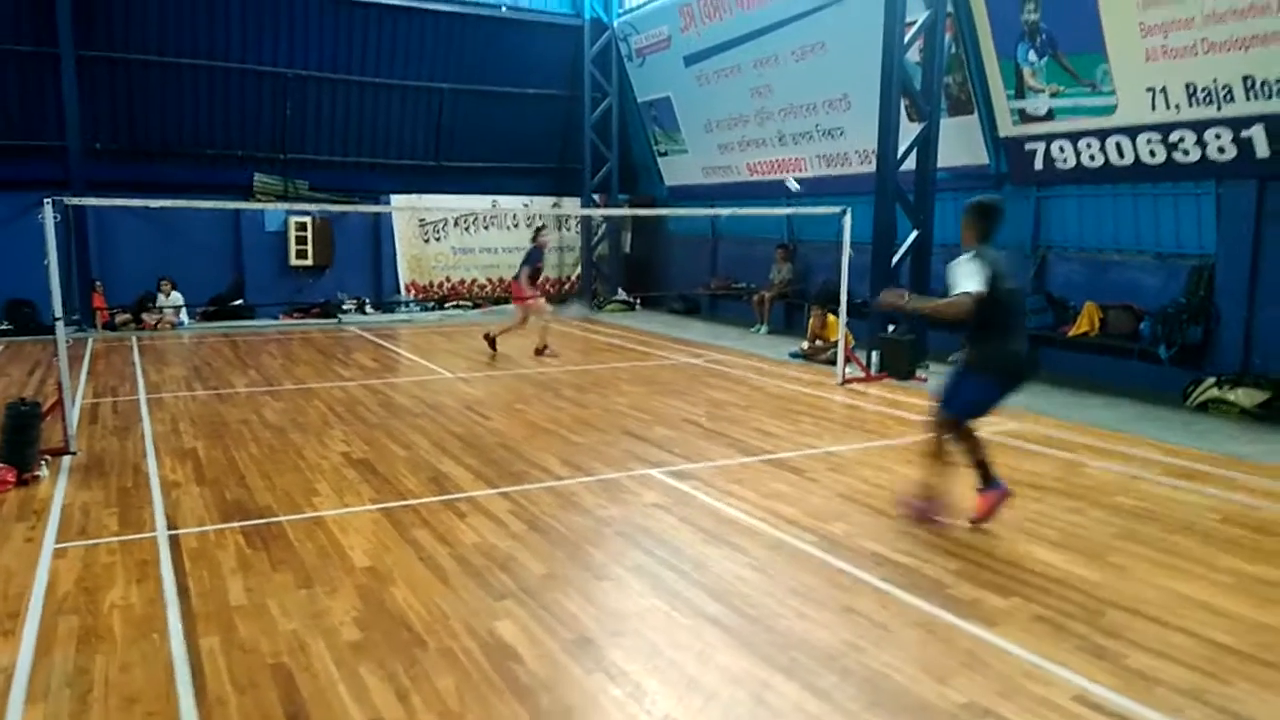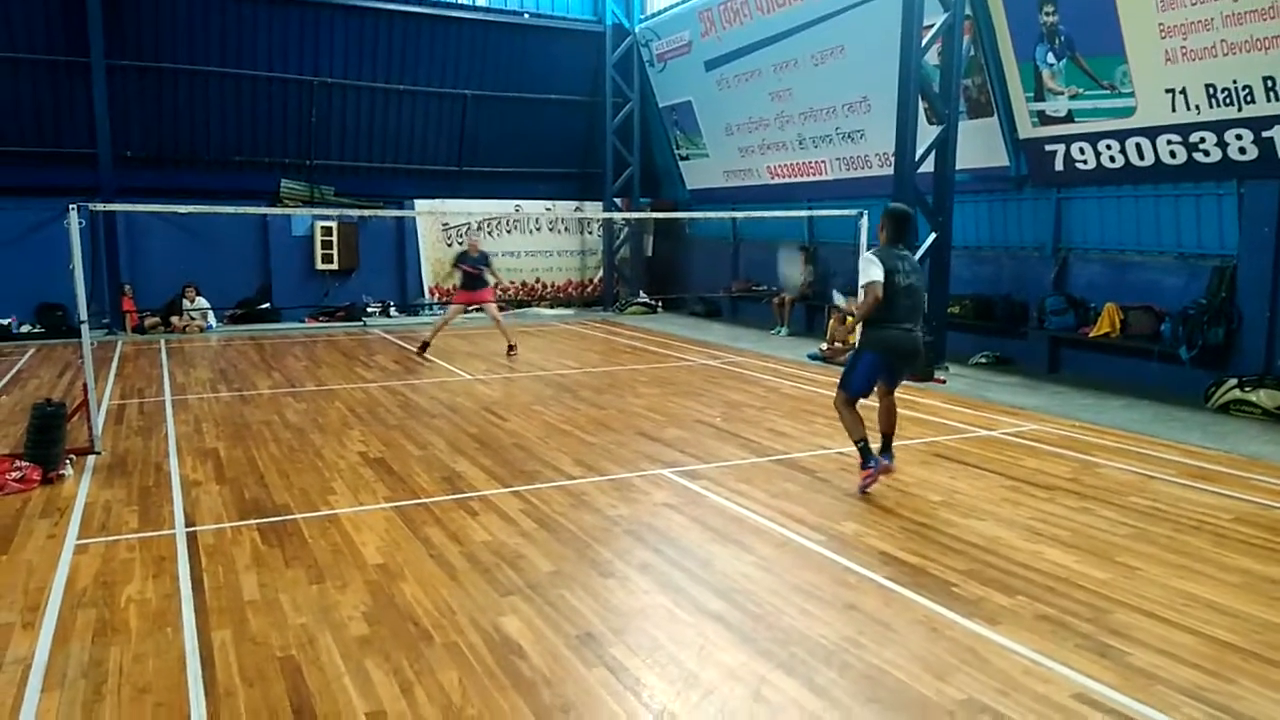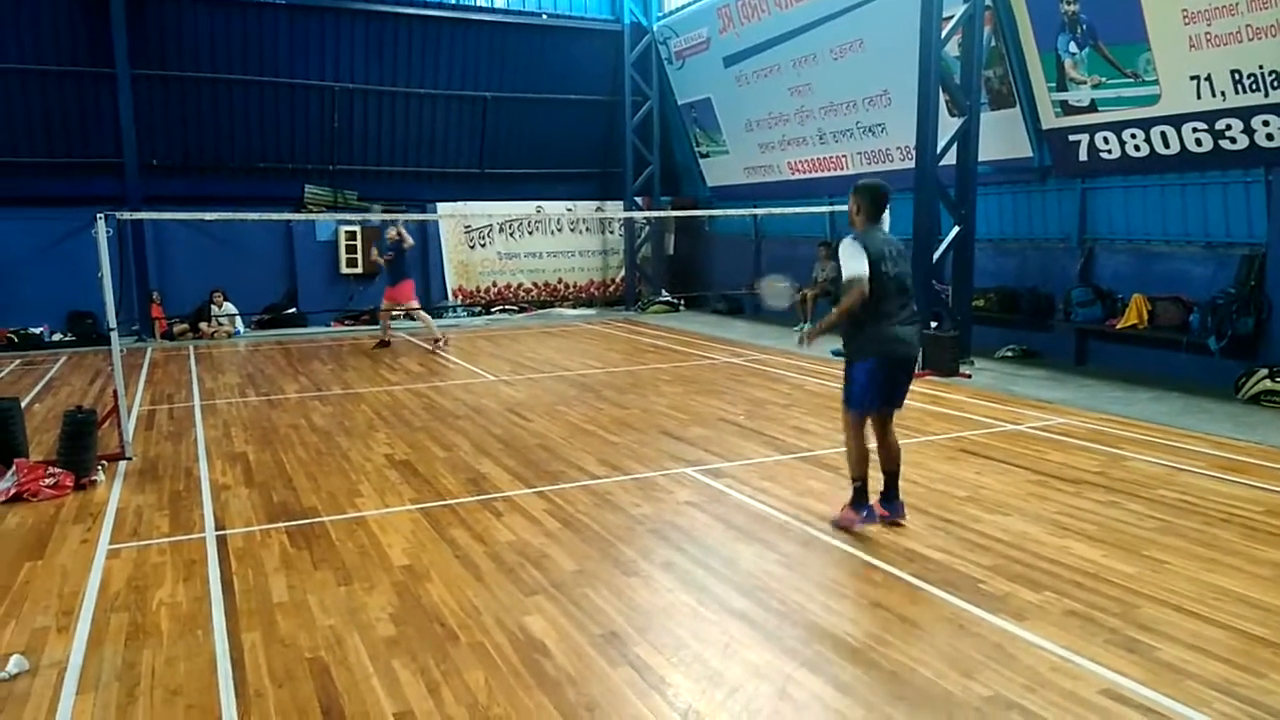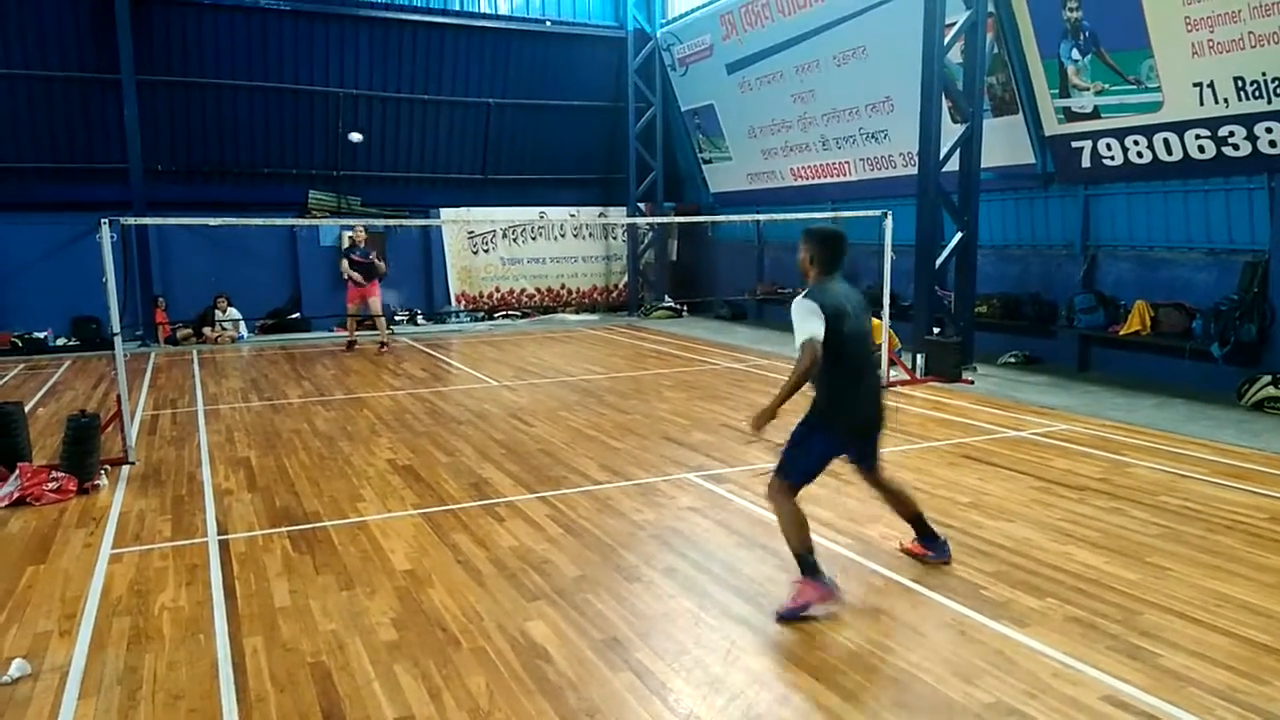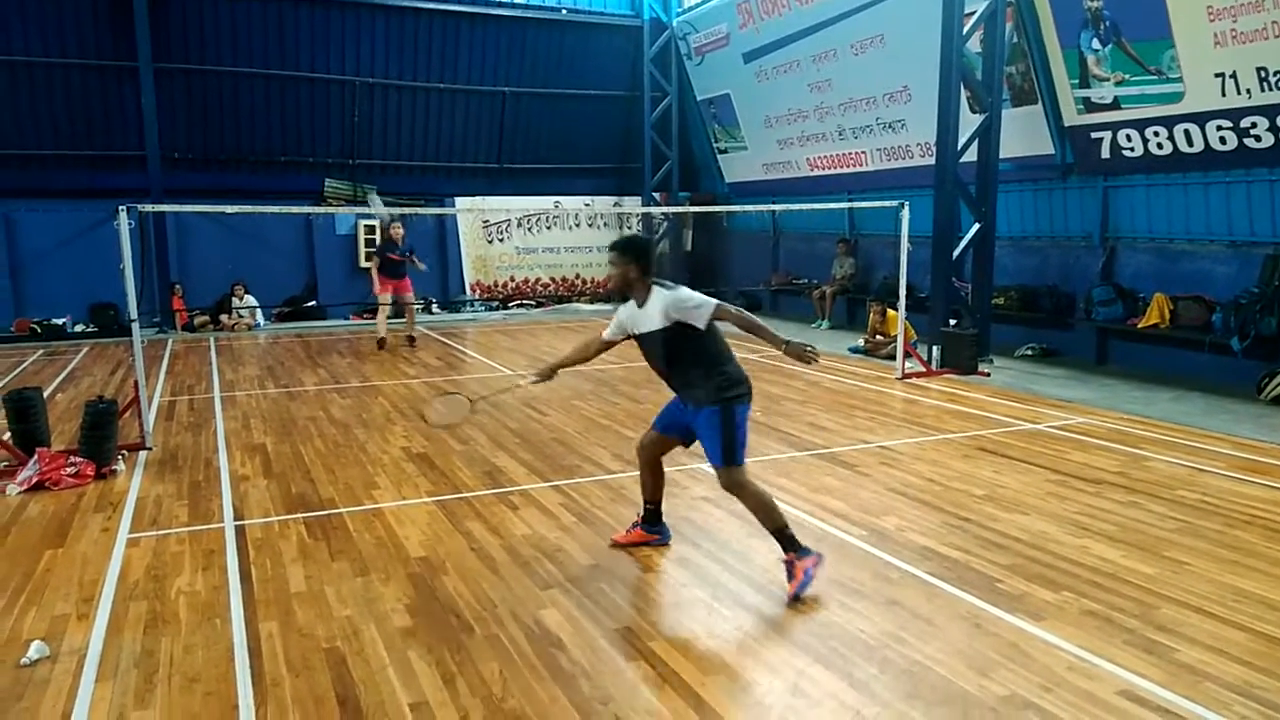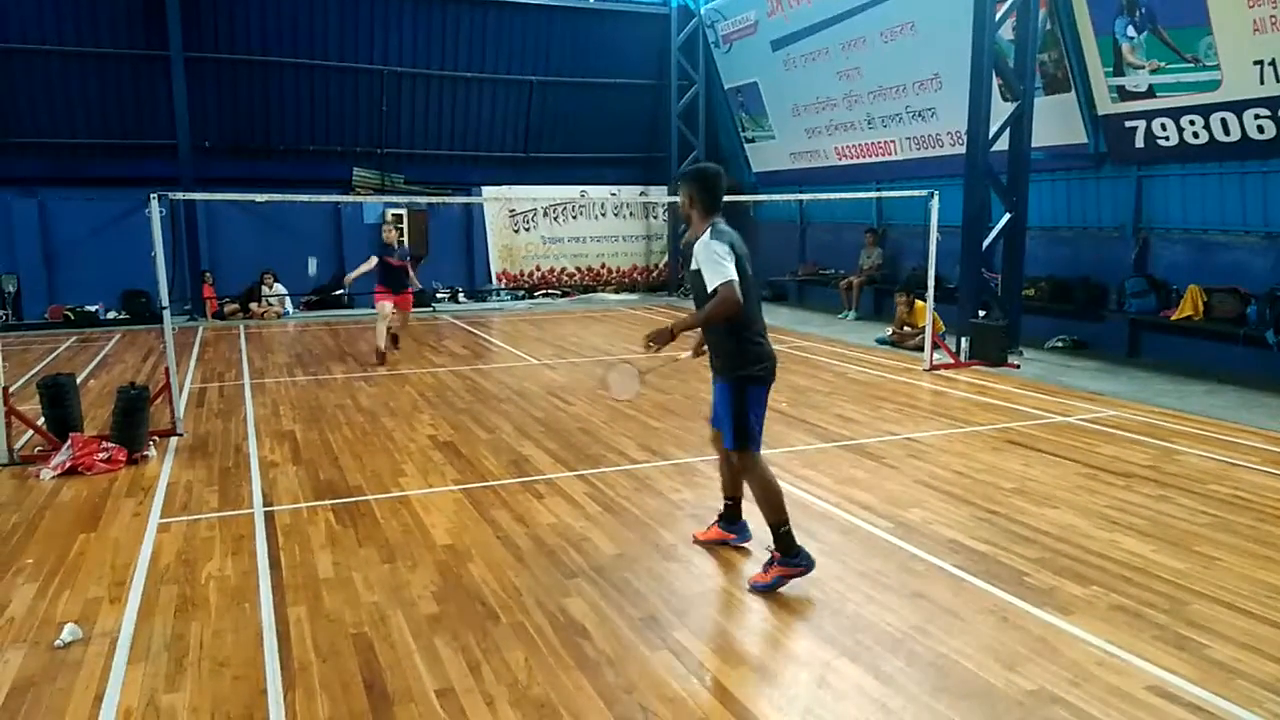
dt=0.7s
person 1, frame 1
left shoulder: (969, 262)
right shoulder: (997, 259)
left elbow: (964, 305)
left wrist: (909, 303)
left hip: (989, 361)
right hip: (1014, 359)
left knee: (941, 422)
right knee: (956, 424)
left ankle: (929, 498)
right ankle: (989, 487)
person 1, frame 2
left shoulder: (873, 258)
right shoulder: (912, 263)
left elbow: (875, 295)
left wrist: (852, 322)
right wrist: (858, 307)
left hip: (880, 342)
right hip: (911, 344)
left knee: (844, 401)
right knee: (885, 392)
left ankle: (869, 459)
right ankle: (884, 453)
person 1, frame 3
left shoulder: (853, 244)
right shoulder: (896, 247)
left elbow: (859, 293)
left wrist: (823, 326)
left hip: (873, 347)
right hip: (906, 344)
left knee: (854, 422)
right knee: (883, 424)
left ankle: (859, 504)
right ankle: (891, 502)
person 1, frame 4
left shoulder: (807, 303)
right shoulder: (851, 296)
left elbow: (810, 359)
left wrist: (774, 406)
left hip: (834, 414)
right hip: (867, 411)
left knee: (781, 490)
right knee: (872, 476)
left ankle: (816, 584)
right ankle: (930, 541)
person 1, frame 5
left shoulder: (671, 299)
right shoulder: (627, 313)
left elbow: (732, 314)
right elbow: (597, 344)
left wrist: (784, 344)
right wrist: (553, 368)
left hip: (722, 395)
right hip: (691, 397)
left knee: (732, 478)
right knee: (647, 449)
left ankle: (798, 554)
right ankle: (651, 526)
person 1, frame 6
left shoulder: (710, 243)
right shoulder: (721, 237)
left elbow: (730, 301)
left wrist: (675, 330)
right wrist: (708, 336)
left hip: (742, 367)
right hip: (734, 363)
left knee: (745, 456)
right knee: (724, 444)
left ankle: (789, 554)
right ankle: (732, 522)
